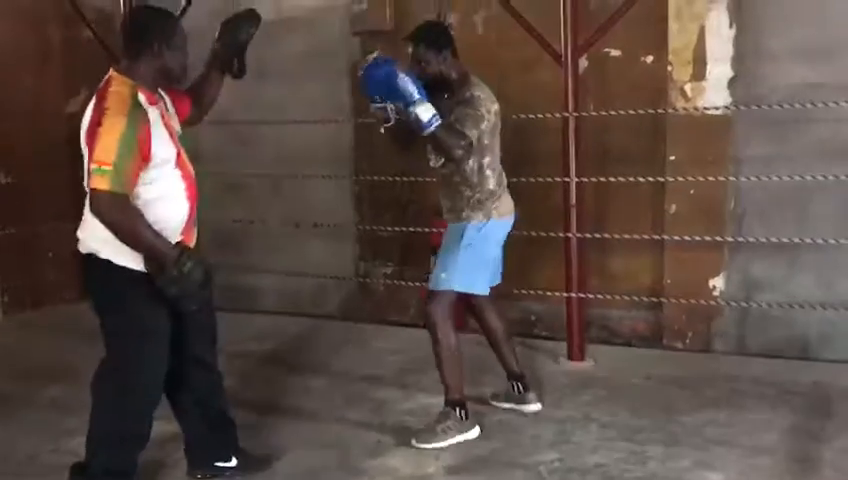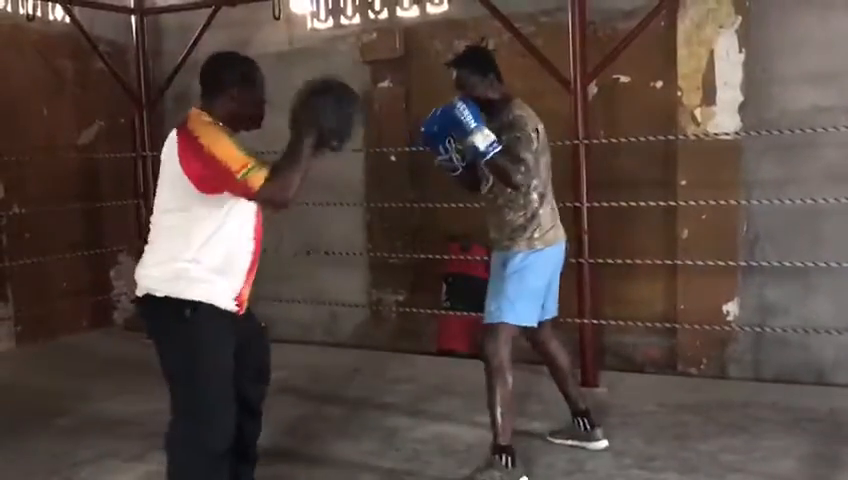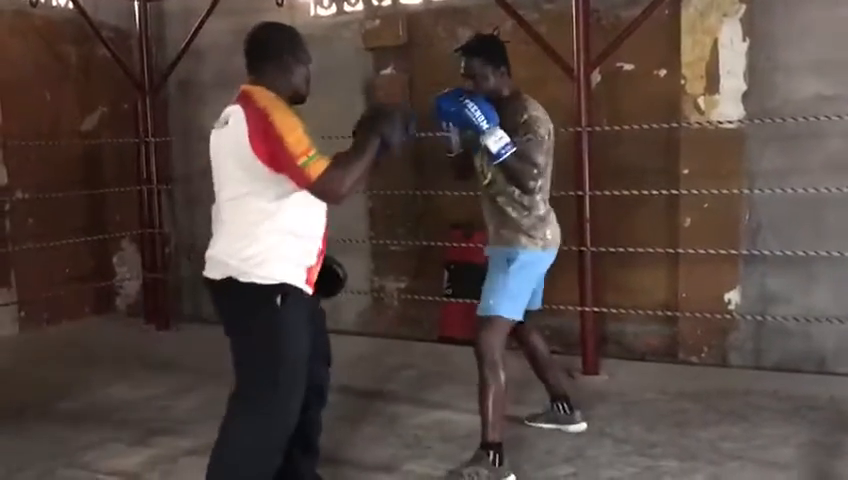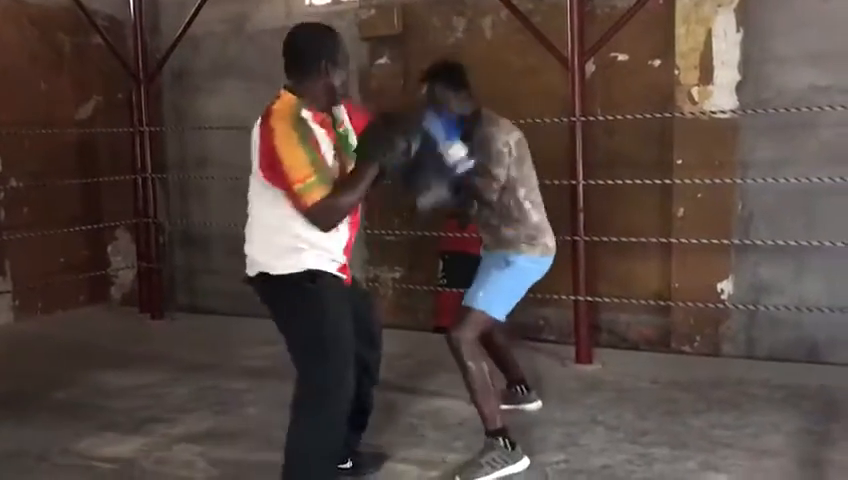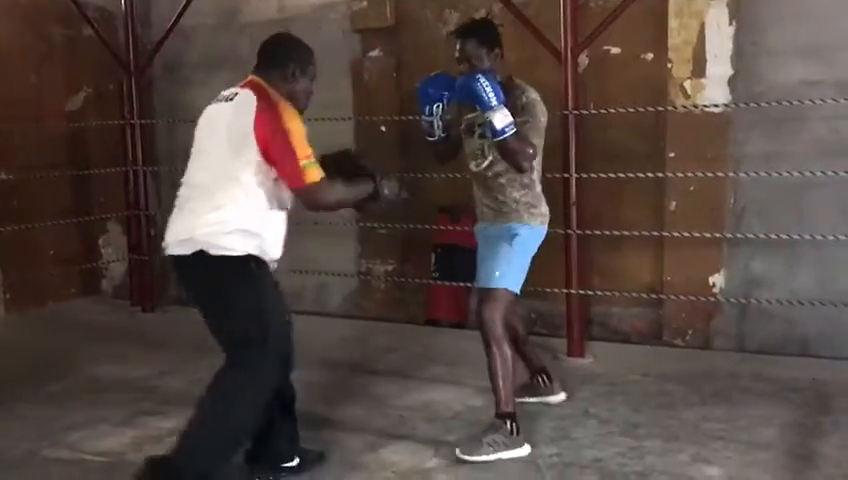
dt=1s
person 1, frame 1
left shoulder: (154, 96)
right shoulder: (119, 109)
left elbow: (196, 106)
right elbow: (106, 202)
left wrist: (223, 57)
right wrist: (166, 256)
left hip: (163, 260)
right hip: (126, 267)
left knee: (194, 355)
right knee: (135, 374)
person 1, frame 2
left shoulder: (212, 137)
right shoulder: (203, 137)
left elbow: (260, 184)
right elbow: (277, 192)
left wrist: (304, 148)
right wrist: (307, 136)
left hip: (217, 298)
right hip: (183, 299)
left knee: (246, 382)
right knee: (205, 414)
person 1, frame 3
left shoulder: (240, 113)
right shoulder: (269, 113)
right elbow: (332, 185)
left wrist: (312, 253)
right wrist: (374, 137)
left hip: (274, 278)
right hip: (260, 283)
left knee: (308, 377)
right knee: (268, 401)
person 1, frame 4
left shoulder: (331, 113)
right shoulder: (286, 127)
left elbow: (364, 134)
right elbow: (324, 214)
right wrist: (371, 164)
left hip: (318, 268)
right hip: (293, 274)
left knee: (361, 352)
right knee: (327, 382)
person 1, frame 5
left shoulder: (225, 104)
right shoulder: (275, 112)
right elbow: (318, 195)
right wrist: (374, 187)
left hip: (197, 247)
right hip: (227, 254)
left knee: (269, 352)
right knee: (255, 367)
person 2, frame 1
left shoulder: (474, 98)
right shoulder: (442, 96)
left elbow: (458, 152)
right elbow: (405, 137)
left wrist: (419, 107)
right wrist: (389, 105)
left hip: (482, 218)
right hip: (484, 217)
left knee: (437, 310)
right knee: (478, 302)
left ankle: (458, 415)
right ankle: (521, 388)
person 2, frame 2
left shoulder: (516, 118)
right shoulder: (496, 121)
left elbow: (515, 177)
right elbow: (477, 182)
left wrist: (478, 135)
left hip: (528, 247)
right hip: (537, 245)
left knee: (496, 346)
right knee: (542, 334)
right ankle: (586, 425)
person 2, frame 3
left shoulder: (528, 116)
right shoulder: (495, 114)
left elbow: (530, 180)
right elbow: (463, 172)
left hip: (526, 242)
right hip: (510, 240)
left knee: (488, 341)
right knee: (520, 327)
right ankle: (565, 407)
person 2, frame 4
left shoulder: (496, 133)
right shoulder: (468, 132)
left elbow: (491, 196)
right elbow: (473, 195)
left hip: (523, 251)
right hip: (499, 247)
left knee: (462, 338)
right knee: (481, 324)
left ankle: (502, 446)
right ankle: (519, 390)
person 2, frame 5
left shoulder: (524, 99)
right shoulder: (465, 99)
left elbow: (524, 160)
right elbow: (444, 153)
left wrist: (494, 111)
right wrist: (432, 111)
left hip: (519, 222)
right hip: (492, 221)
left knee: (489, 315)
right knee: (502, 307)
left ankle: (507, 430)
right ankle: (543, 380)
